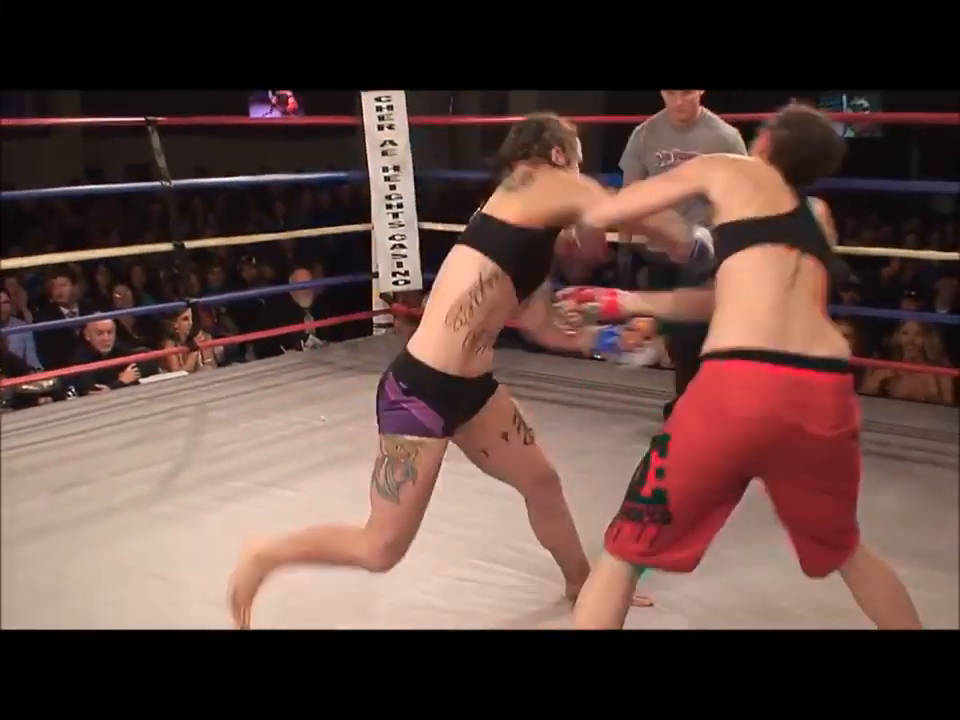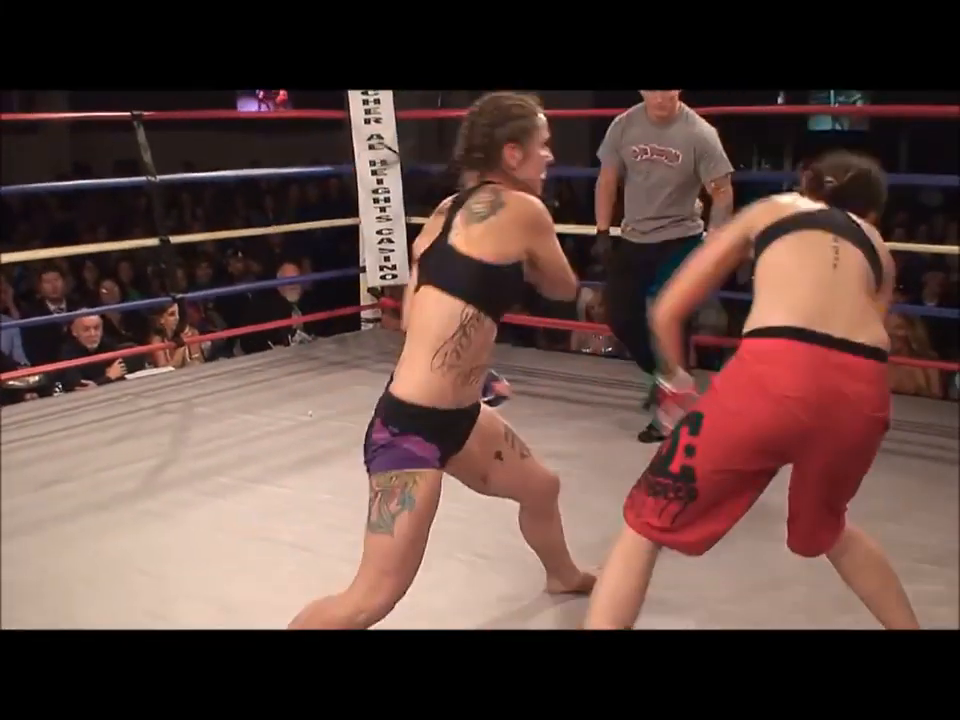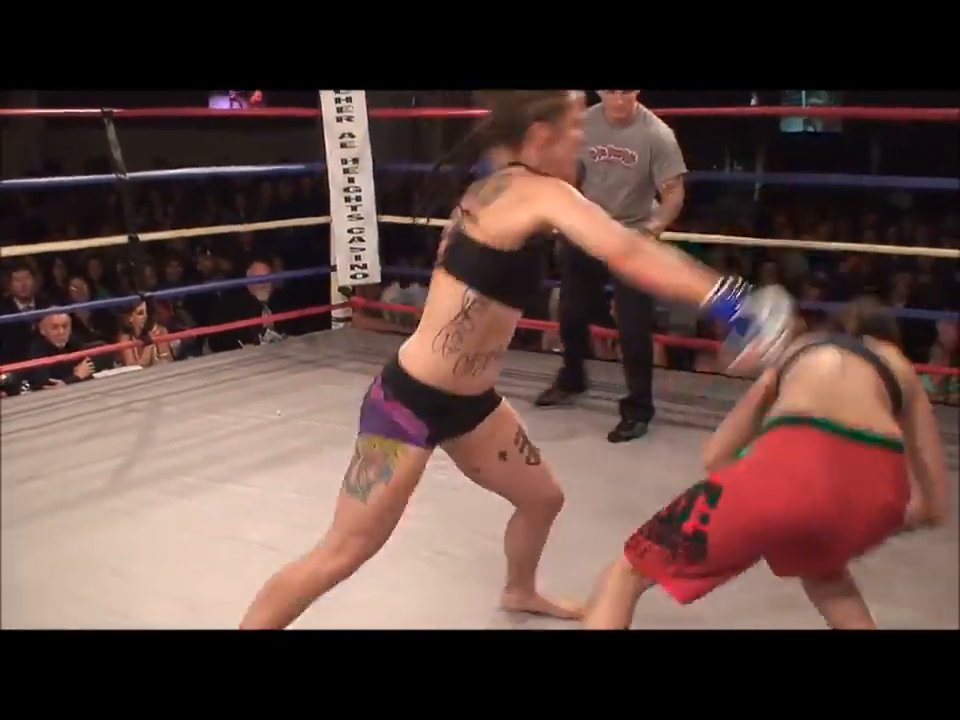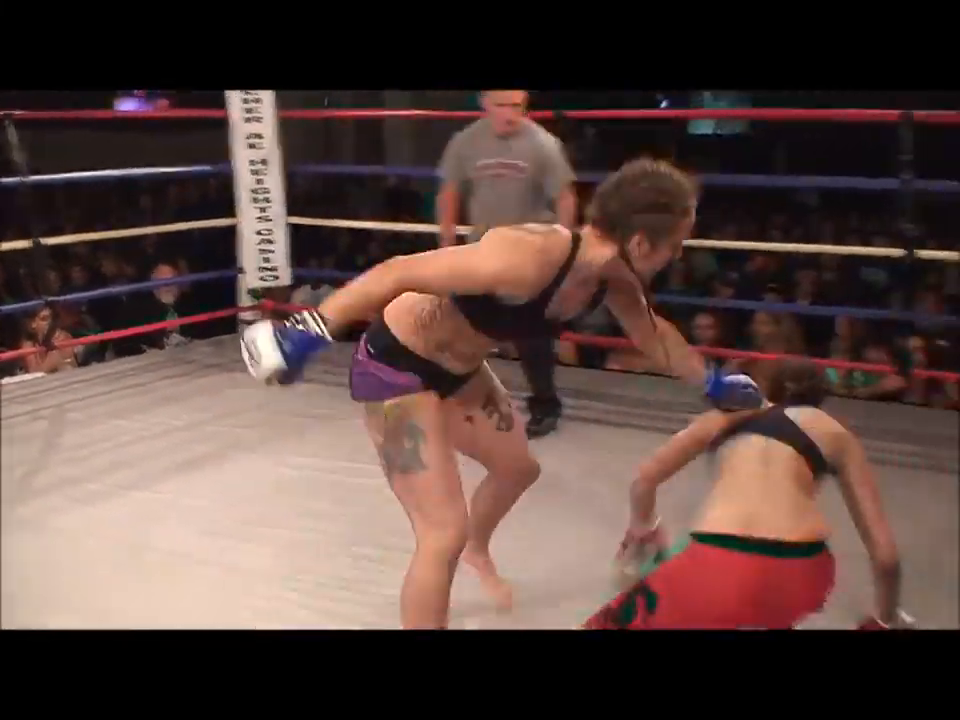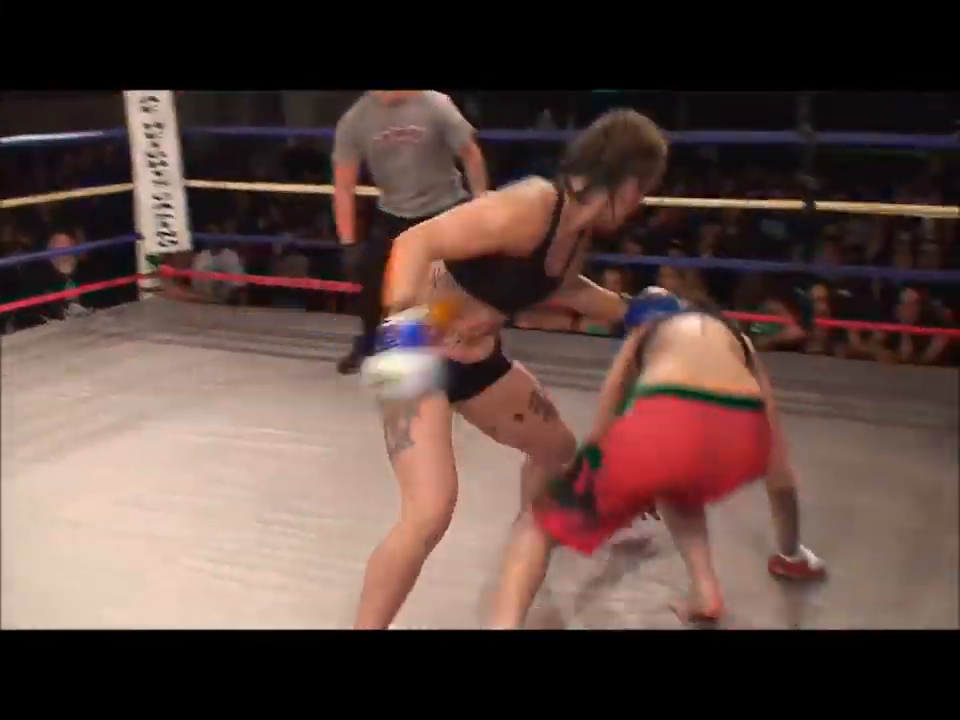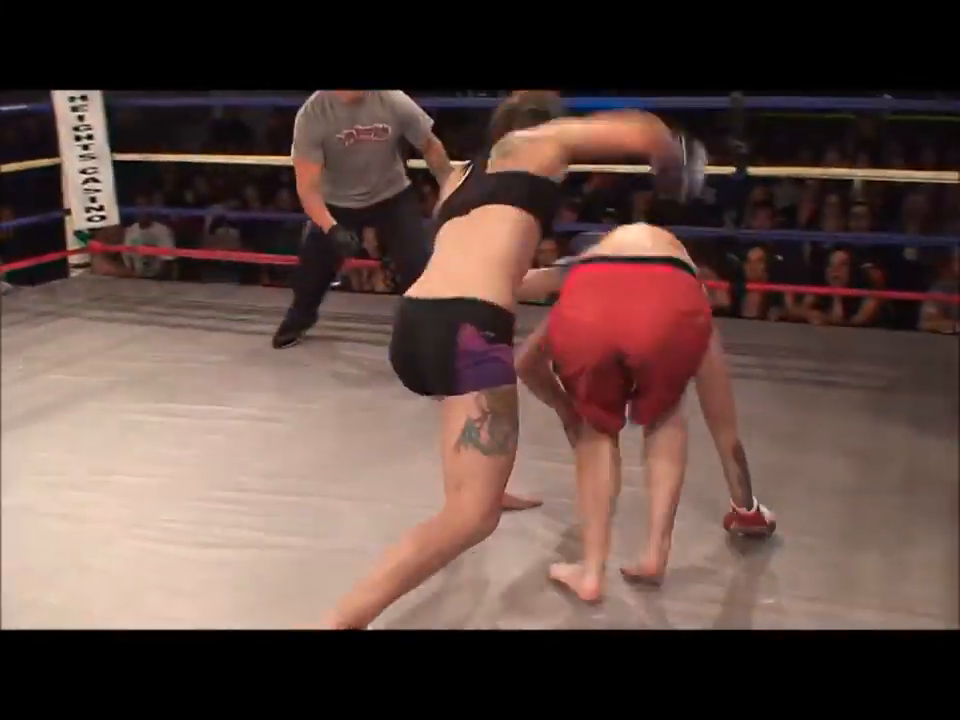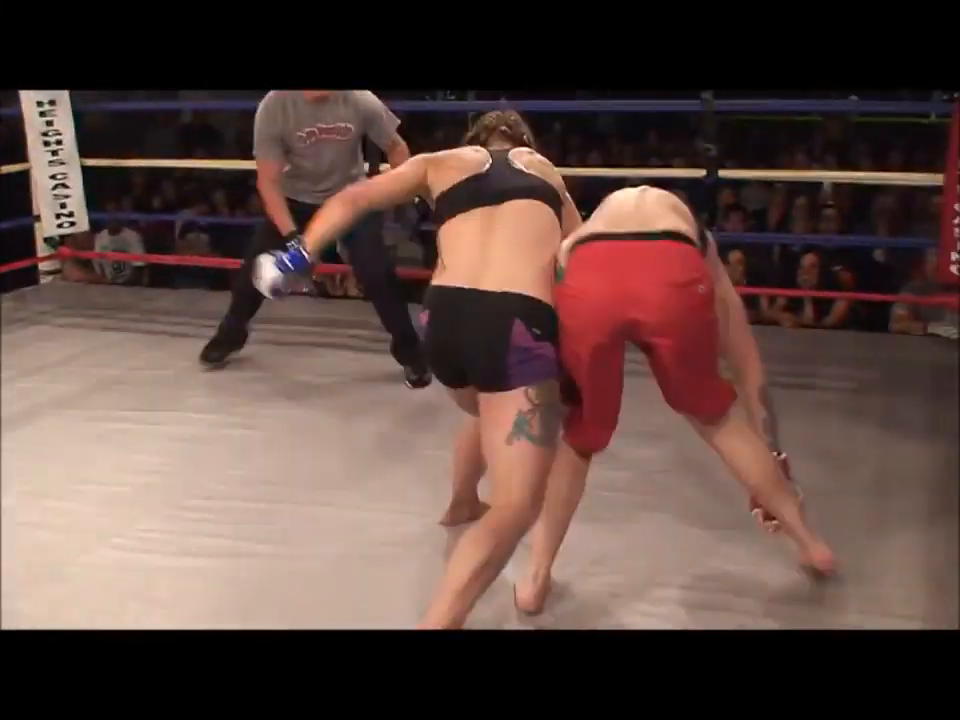
dt=0.2s
person 1, frame 1
left shoulder: (550, 235)
right shoulder: (541, 188)
left elbow: (541, 328)
left hip: (469, 387)
right hip: (421, 387)
left knee: (542, 480)
right knee: (379, 551)
left ankle: (583, 583)
right ankle: (264, 558)
person 1, frame 2
left shoulder: (449, 212)
right shoulder: (523, 211)
right elbow: (563, 289)
left hip: (454, 414)
right hip: (411, 424)
left knee: (542, 487)
right knee: (374, 596)
left ankle: (564, 577)
person 1, frame 3
left shoulder: (498, 190)
right shoulder: (531, 190)
right elbow: (627, 252)
right wrist: (727, 301)
left hip: (472, 400)
right hip: (411, 399)
left knee: (543, 500)
right knee: (339, 558)
left ankle: (520, 591)
person 1, frame 4
left shoulder: (609, 272)
right shoulder: (531, 256)
left elbow: (652, 334)
right elbow: (402, 271)
left wrist: (714, 384)
right wrist: (309, 331)
left hip: (456, 367)
right hip: (393, 362)
left knee: (520, 467)
right knee: (443, 537)
left ankle: (478, 543)
person 1, frame 5
left shoulder: (580, 223)
right shoulder: (528, 209)
right elbow: (417, 242)
left wrist: (628, 311)
right wrist: (407, 327)
left hip: (479, 361)
right hip: (417, 358)
left knee: (556, 445)
right knee: (430, 513)
person 1, frame 6
left shoulder: (461, 175)
right shoulder: (541, 144)
right elbow: (641, 132)
right wrist: (677, 157)
left hip: (417, 325)
right hip: (467, 331)
right knee: (473, 518)
left ankle: (488, 490)
right ankle: (340, 621)
person 1, frame 7
left shoulder: (443, 163)
right shoulder: (542, 165)
left elbow: (353, 199)
left wrist: (298, 253)
left hip: (451, 324)
right hip: (519, 324)
left knee: (491, 416)
right knee: (516, 513)
right ankle: (435, 626)
person 2, frame 1
left shoulder: (728, 170)
right shoulder: (820, 214)
left elbow: (598, 216)
right wrist: (634, 303)
left hip: (736, 395)
right hip: (827, 394)
left knee: (622, 554)
right knee: (839, 548)
person 2, frame 2
left shoulder: (768, 209)
right shoulder: (877, 245)
left elbow: (667, 310)
left wrist: (677, 376)
left hip: (778, 375)
right hip: (863, 386)
left knee: (644, 529)
right knee: (826, 530)
person 2, frame 3
left shoulder: (800, 349)
right shoulder: (900, 368)
left elbow: (715, 456)
right elbow: (934, 507)
left hip: (792, 467)
right hip: (878, 482)
left knee: (624, 576)
right knee: (813, 560)
person 2, frame 4
left shoulder: (730, 416)
right shoulder: (835, 431)
left elbow: (645, 478)
right elbow: (884, 548)
left wrist: (641, 524)
right wrist: (887, 618)
left hip: (719, 575)
right hip: (799, 579)
person 2, frame 5
left shoulder: (647, 330)
left elbow: (600, 434)
right elbow: (781, 475)
right wrist: (790, 554)
left hip: (664, 430)
right hip: (742, 439)
left knee: (541, 524)
right ankle: (706, 589)
person 2, frame 6
left shoulder: (585, 285)
left elbow: (526, 363)
right elbow: (724, 422)
left wrist: (569, 410)
right wrist: (745, 506)
left hip: (588, 306)
right hip: (675, 310)
left knee: (600, 427)
right knee: (662, 415)
left ankle: (590, 574)
right ankle: (655, 552)
person 2, frame 7
left shoulder: (583, 235)
right shoulder: (698, 240)
right elbow: (751, 371)
right wrist: (773, 455)
left hip: (591, 278)
right hip: (673, 276)
left knee: (582, 433)
right knee: (713, 416)
left ankle: (536, 582)
right ankle: (808, 542)
person 3, frame 1
left shoulder: (722, 136)
right shoulder: (645, 134)
right elbow: (630, 188)
right wrist: (625, 245)
left hip: (702, 249)
right hip: (657, 248)
left knee: (690, 330)
right knee: (672, 331)
right ankle: (686, 391)
person 3, frame 2
left shoulder: (699, 134)
right shoulder: (623, 126)
left elbow: (722, 191)
right elbow: (607, 179)
right wrist: (602, 232)
left hip: (678, 240)
right hip: (631, 239)
right knee: (619, 316)
person 3, frame 3
left shoulder: (656, 134)
right shoulder: (582, 126)
left elbow: (674, 191)
left wrist: (654, 228)
left knee: (633, 328)
right knee: (571, 316)
left ankle: (638, 408)
right ankle: (570, 381)
person 3, frame 4
left shoulder: (541, 145)
right shoulder: (464, 143)
left elbow: (565, 198)
right elbow: (449, 198)
right wrist: (447, 250)
left ankle: (545, 404)
person 3, frame 5
left shoulder: (435, 106)
right shoulder: (354, 121)
left elbow: (469, 152)
right elbow: (343, 186)
right wrist: (348, 243)
left hip: (444, 209)
right hip: (394, 214)
right knee: (372, 281)
right ankle: (368, 345)
person 3, frame 6
left shoulder: (394, 102)
right shoulder: (312, 114)
left elbow: (431, 147)
right elbow: (308, 186)
right wrist: (333, 231)
left hip: (392, 198)
right hip: (337, 203)
left knee: (417, 268)
right knee: (310, 269)
right ankle: (300, 319)
person 3, frame 7
left shoulder: (360, 101)
right shoulder: (273, 108)
left elbow: (395, 146)
right elbow: (268, 180)
right wrist: (292, 235)
right hip: (293, 199)
left knee: (379, 274)
left ankle: (408, 351)
right ankle: (230, 336)
